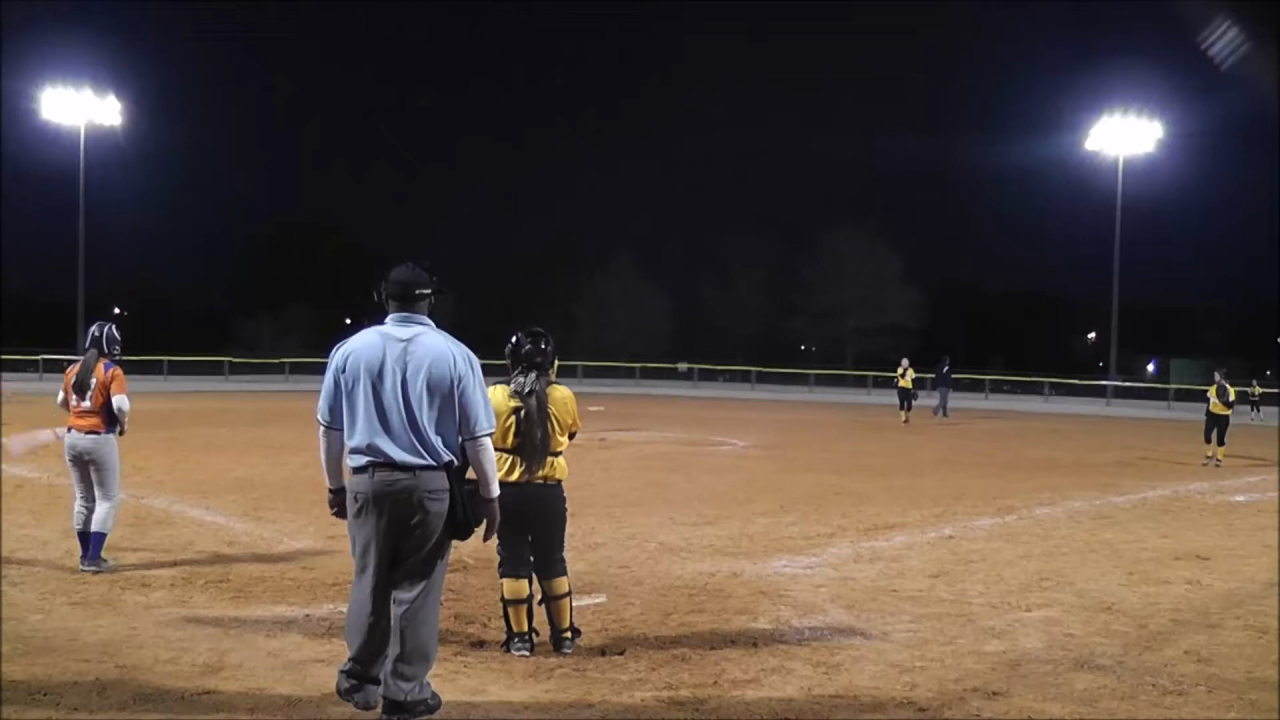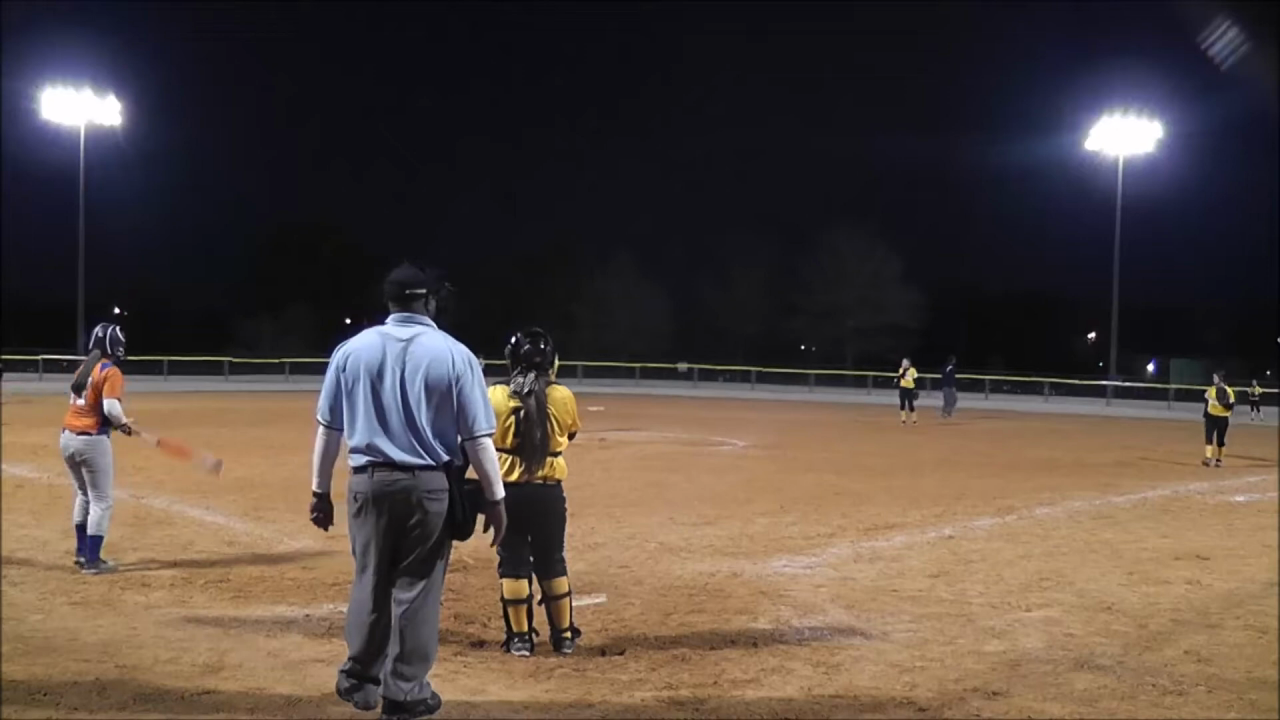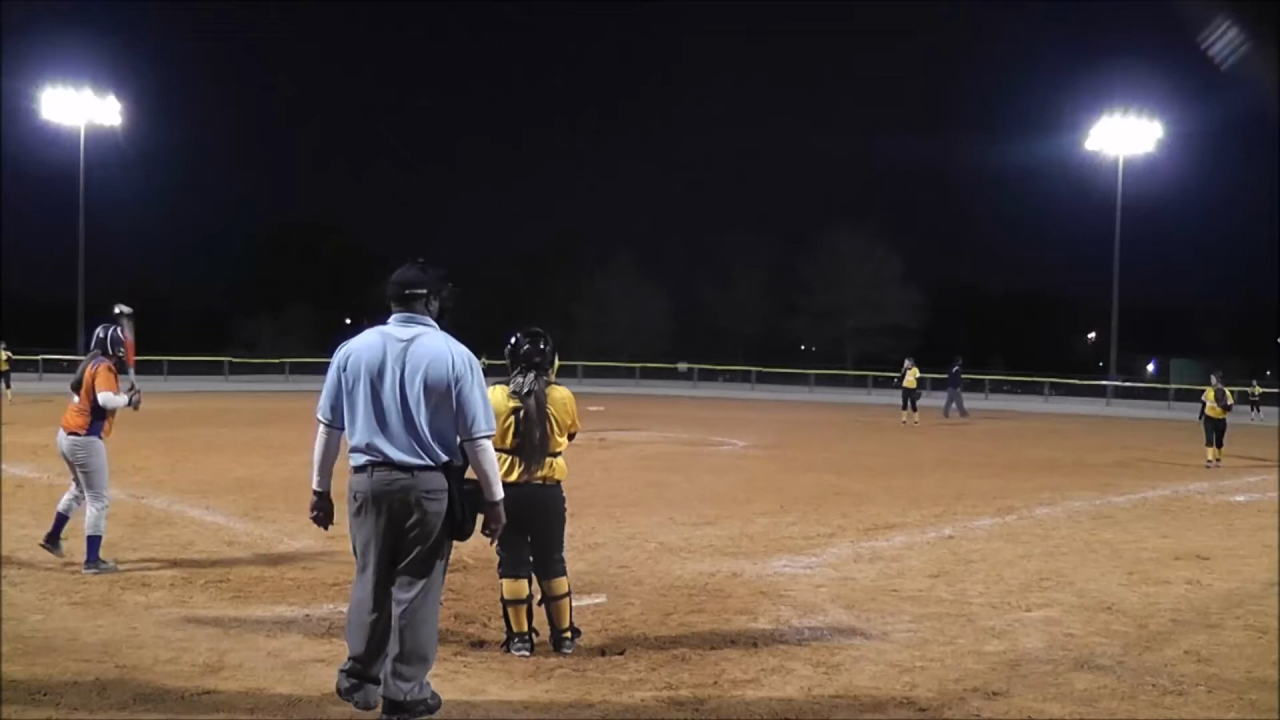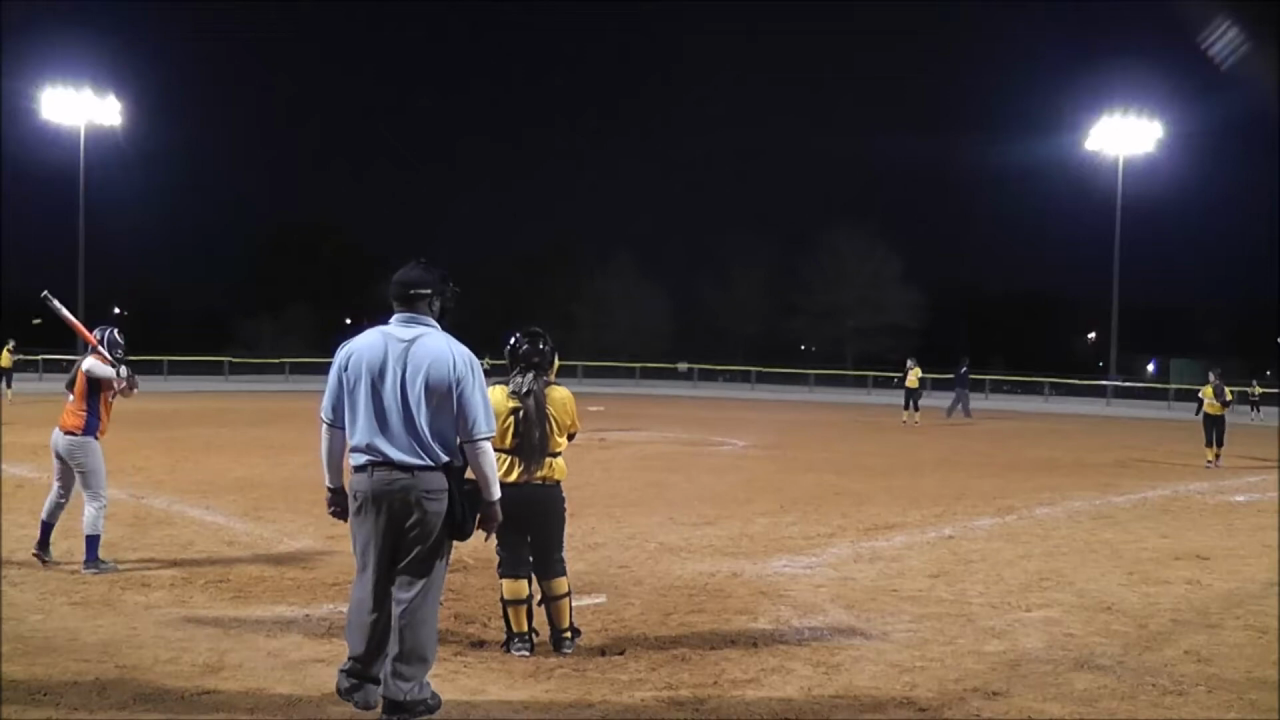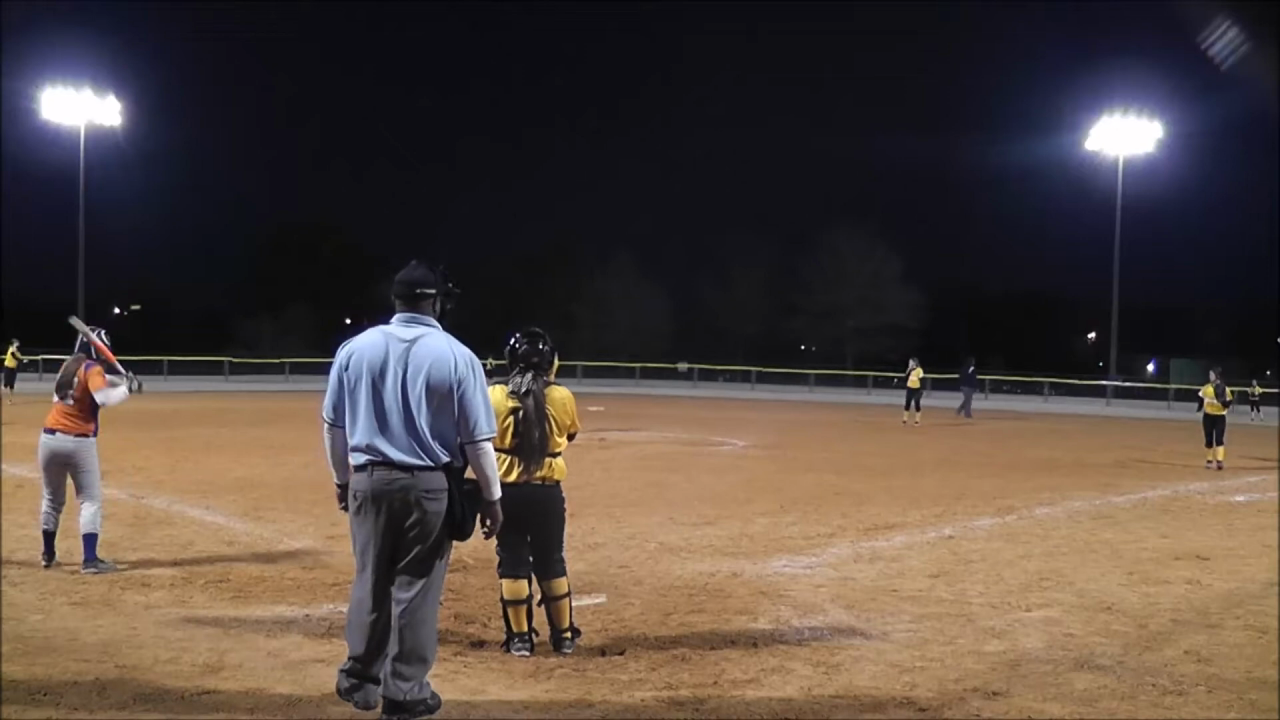
dt=0.2s
person 1, frame 1
left shoulder: (350, 350)
right shoulder: (454, 353)
left elbow: (330, 429)
right elbow: (477, 437)
left wrist: (336, 487)
right wrist: (489, 496)
left hip: (368, 482)
right hip: (429, 485)
left knee: (369, 583)
right knee: (417, 587)
left ankle: (360, 681)
person 1, frame 2
left shoulder: (352, 350)
right shoulder: (454, 354)
left elbow: (329, 429)
right elbow: (477, 437)
left wrist: (320, 490)
right wrist: (495, 497)
left hip: (369, 482)
right hip: (429, 485)
left knee: (370, 582)
right knee: (417, 587)
left ankle: (361, 681)
person 1, frame 3
left shoulder: (354, 350)
right shoulder: (455, 356)
left elbow: (329, 428)
right elbow: (477, 439)
left wrist: (320, 489)
right wrist: (494, 499)
left hip: (369, 482)
right hip: (429, 486)
left knee: (371, 582)
right knee: (416, 587)
left ankle: (361, 681)
person 1, frame 4
left shoulder: (354, 349)
right shoulder: (456, 356)
left elbow: (333, 428)
right elbow: (477, 439)
left wrist: (334, 486)
right wrist: (491, 499)
left hip: (369, 482)
right hip: (429, 486)
left knee: (370, 582)
right knee: (416, 587)
left ankle: (361, 681)
person 1, frame 5
left shoulder: (355, 348)
right shoulder: (457, 356)
left elbow: (333, 427)
right elbow: (477, 440)
left wrist: (343, 480)
right wrist: (491, 498)
left hip: (370, 481)
right hip: (428, 486)
left knee: (370, 582)
right knee: (416, 587)
left ankle: (361, 680)
person 2, frame 1
left shoulder: (495, 396)
right shoulder: (563, 397)
left hip: (507, 491)
right hip: (548, 491)
left knee: (513, 562)
right knee: (552, 562)
left ankle: (520, 638)
right ankle: (564, 635)
person 2, frame 2
left shoulder: (495, 397)
right shoulder: (563, 397)
left hip: (507, 491)
right hip: (548, 492)
left knee: (513, 562)
right knee: (553, 562)
left ankle: (520, 637)
right ankle: (564, 635)
person 2, frame 3
left shoulder: (495, 397)
right shoulder: (563, 397)
left hip: (507, 491)
right hip: (547, 492)
left knee: (513, 563)
right knee: (552, 562)
left ankle: (520, 638)
right ankle: (563, 635)
person 2, frame 4
left shoulder: (494, 397)
right shoulder: (562, 398)
left hip: (506, 491)
right hip: (547, 492)
left knee: (512, 562)
right knee: (552, 562)
left ankle: (520, 638)
right ankle: (563, 635)
person 2, frame 5
left shoulder: (494, 396)
right shoulder: (562, 397)
left hip: (506, 491)
right hip: (547, 491)
left knee: (513, 563)
right knee: (552, 562)
left ankle: (520, 638)
right ankle: (564, 635)
person 3, frame 1
left shoulder: (73, 369)
right shoulder: (112, 371)
left elbow: (62, 402)
right elbow: (121, 405)
right wrist: (122, 424)
left hip: (73, 439)
right hip: (100, 440)
left knee: (83, 499)
right knee: (107, 500)
left ankle: (86, 556)
right ankle: (94, 558)
person 3, frame 2
left shoulder: (84, 368)
right shoulder: (111, 371)
right elbow: (111, 408)
left wrist: (116, 421)
right wrist: (123, 423)
left hip: (68, 438)
right hip: (93, 441)
left knee: (84, 495)
right knee: (100, 501)
left ankle: (82, 551)
right ankle: (93, 560)
person 3, frame 3
left shoulder: (91, 365)
right shoulder: (104, 367)
left elbow: (97, 401)
right elbow: (107, 401)
left wrist: (126, 398)
right wrist: (128, 399)
left hip: (66, 436)
right hip: (85, 441)
left knee: (79, 488)
right knee: (97, 500)
left ankle: (53, 537)
right ankle: (92, 561)
person 3, frame 4
left shoulder: (102, 366)
right shoulder: (96, 361)
left elbow: (125, 391)
right elbow: (89, 366)
left wrist: (127, 380)
right wrist: (117, 373)
left hip: (62, 436)
right hip: (81, 440)
left knee: (61, 491)
right knee: (95, 500)
left ankle: (43, 545)
right ankle: (91, 560)
person 3, frame 5
left shoulder: (70, 364)
right shoulder: (93, 369)
right elbow: (103, 399)
left wrist: (123, 384)
right wrist: (126, 389)
left hip: (49, 439)
right hip: (79, 443)
left knee: (51, 499)
right knee: (90, 502)
left ankle: (48, 554)
right ankle: (90, 560)
